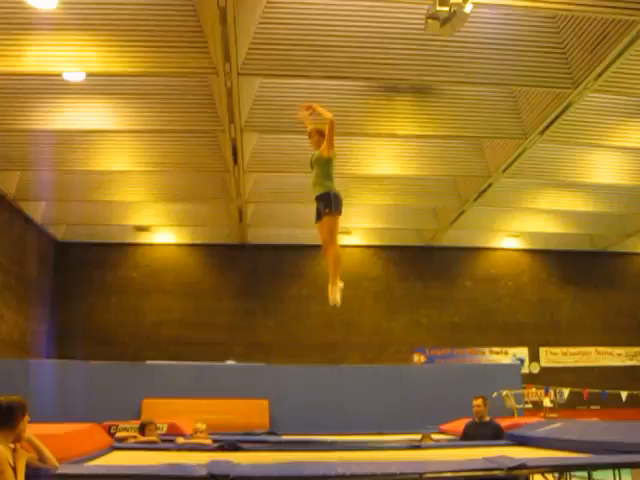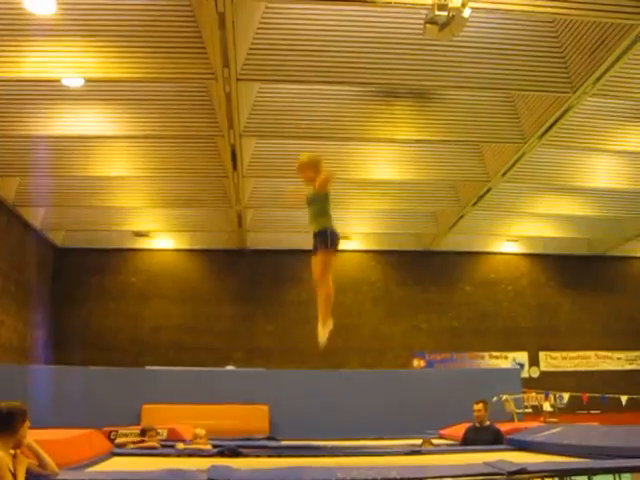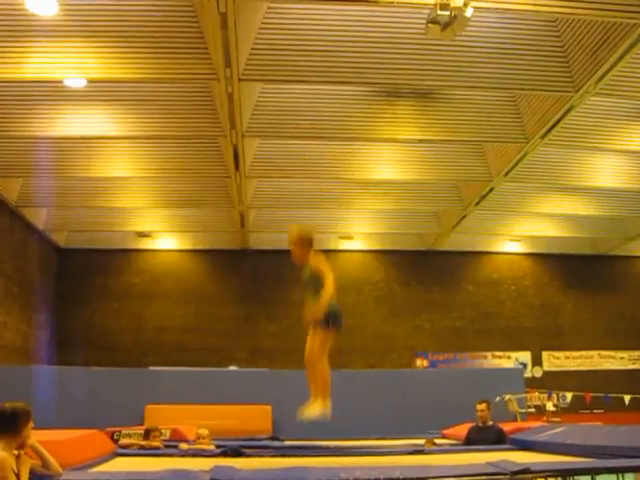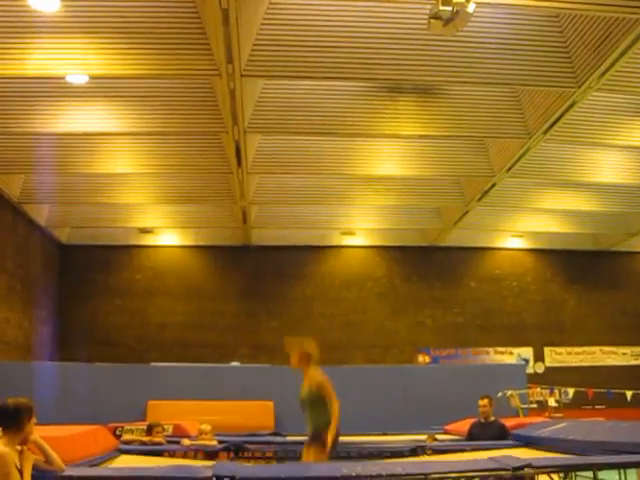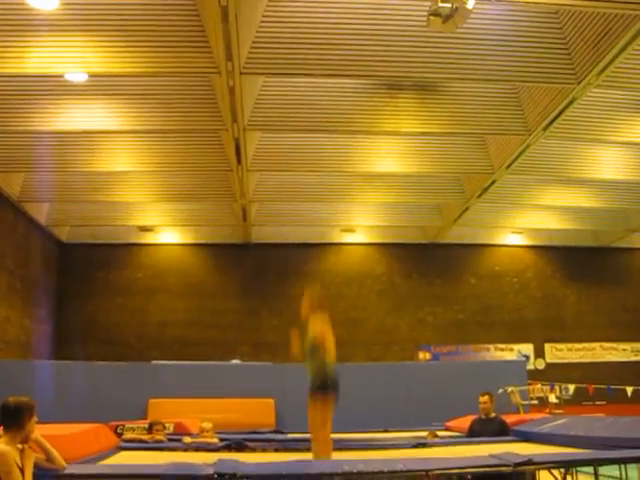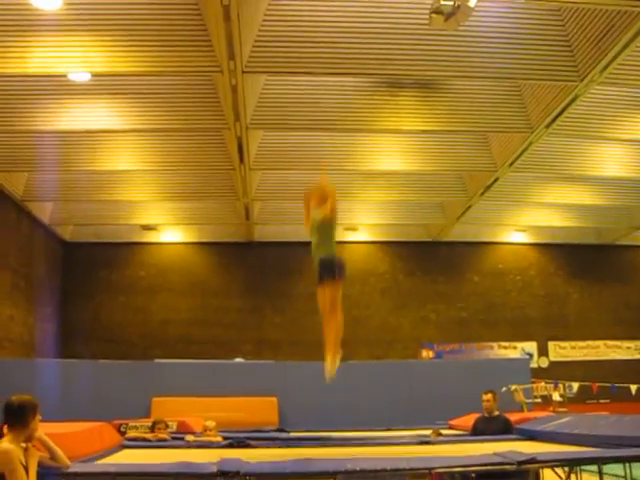
dt=0.2s
person 1, frame 1
left shoulder: (327, 148)
right shoulder: (317, 153)
left elbow: (331, 122)
right elbow: (312, 133)
left wrist: (317, 108)
right wrist: (306, 118)
left hip: (329, 197)
right hip: (320, 199)
left knee: (331, 241)
right knee: (326, 243)
left ankle: (335, 281)
right ankle: (334, 283)
person 1, frame 2
left shoulder: (321, 182)
right shoulder: (314, 188)
left elbow: (328, 175)
left hip: (326, 235)
right hip: (318, 237)
left knee: (323, 279)
right knee: (319, 281)
left ankle: (326, 321)
right ankle: (324, 322)
person 1, frame 3
left shoulder: (317, 261)
right shoulder: (307, 265)
left elbow: (330, 282)
left wrist: (321, 306)
right wrist: (309, 311)
left hip: (329, 316)
right hip: (320, 317)
left knee: (318, 357)
right knee: (309, 358)
left ankle: (323, 403)
right ankle: (316, 402)
person 1, frame 4
left shoulder: (318, 378)
right shoulder: (307, 379)
left elbow: (334, 404)
left wrist: (332, 433)
left hip: (324, 431)
right hip: (315, 432)
person 1, frame 5
left shoulder: (321, 325)
right shoulder: (309, 327)
left elbow: (330, 346)
right elbow: (298, 354)
left wrist: (330, 354)
right wrist: (295, 342)
left hip: (326, 381)
right hip: (316, 381)
left knee: (322, 428)
right knee: (315, 428)
right ankle: (317, 459)
person 1, frame 6
left shoulder: (329, 211)
right shoulder: (317, 217)
left elbow: (333, 201)
right elbow: (308, 224)
left wrist: (326, 189)
right wrist: (307, 203)
left hip: (331, 263)
right hip: (322, 264)
left knee: (334, 311)
right knee: (326, 314)
left ankle: (335, 353)
right ankle: (330, 354)
